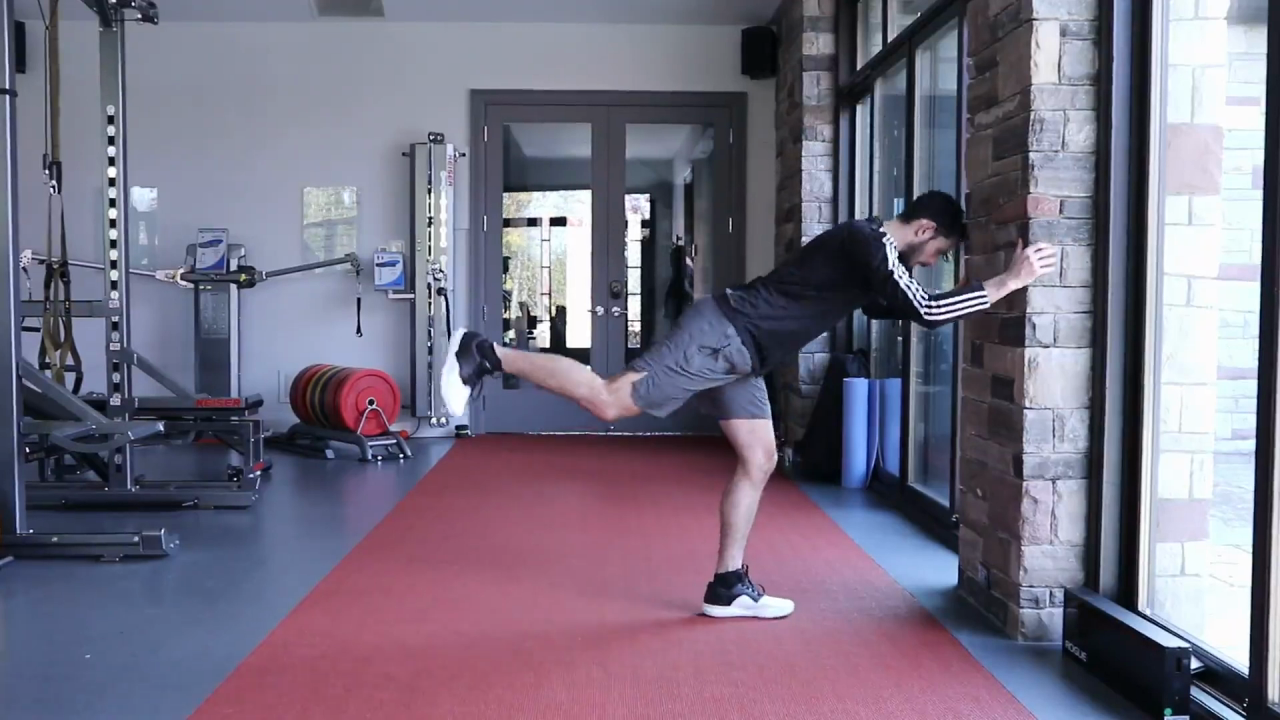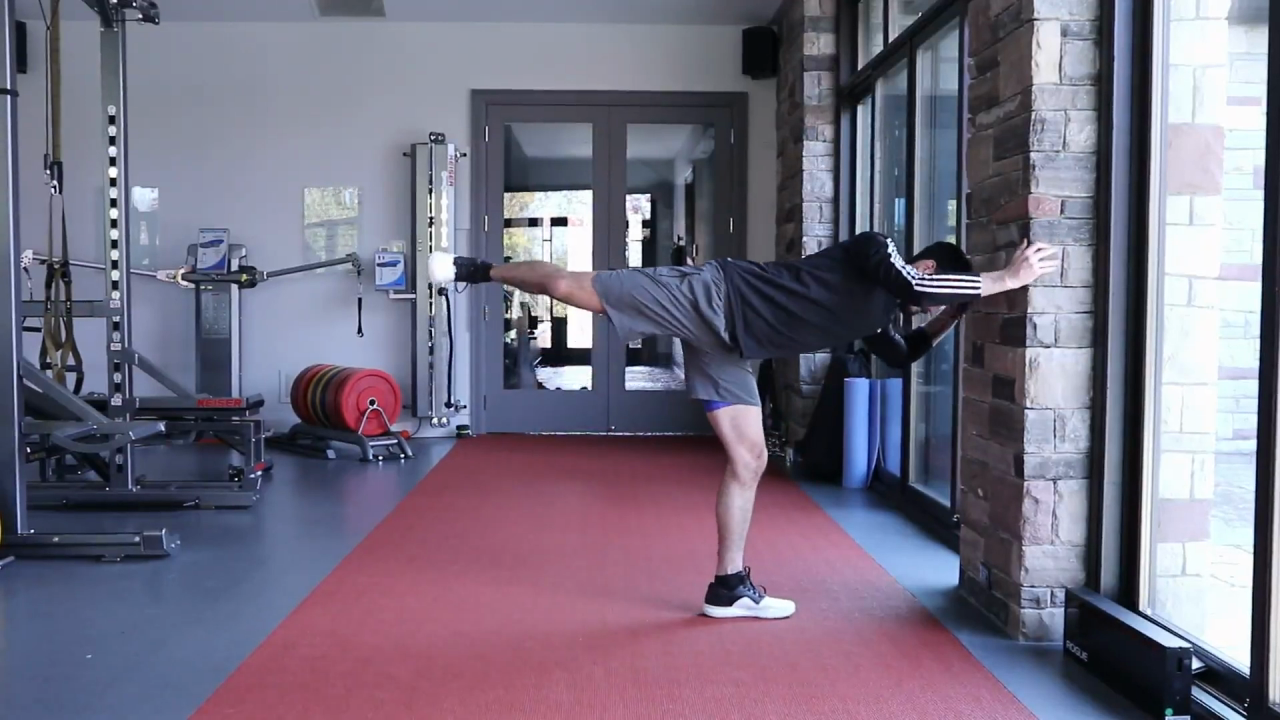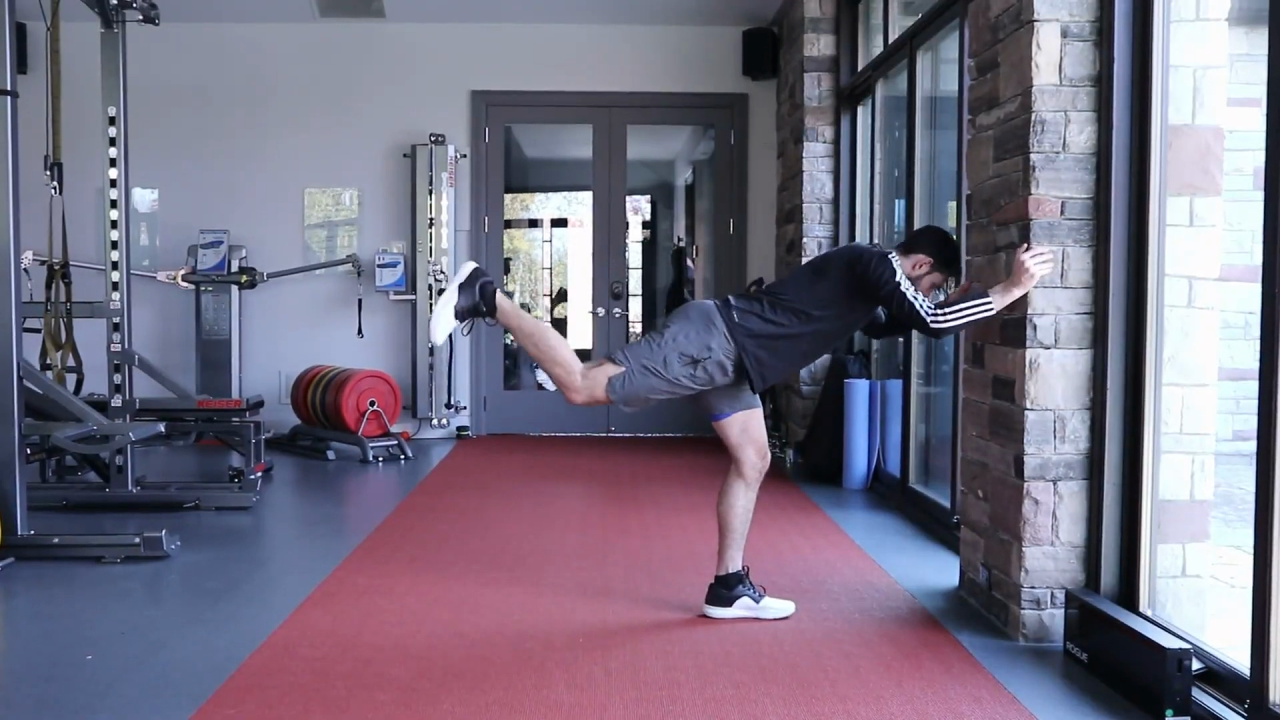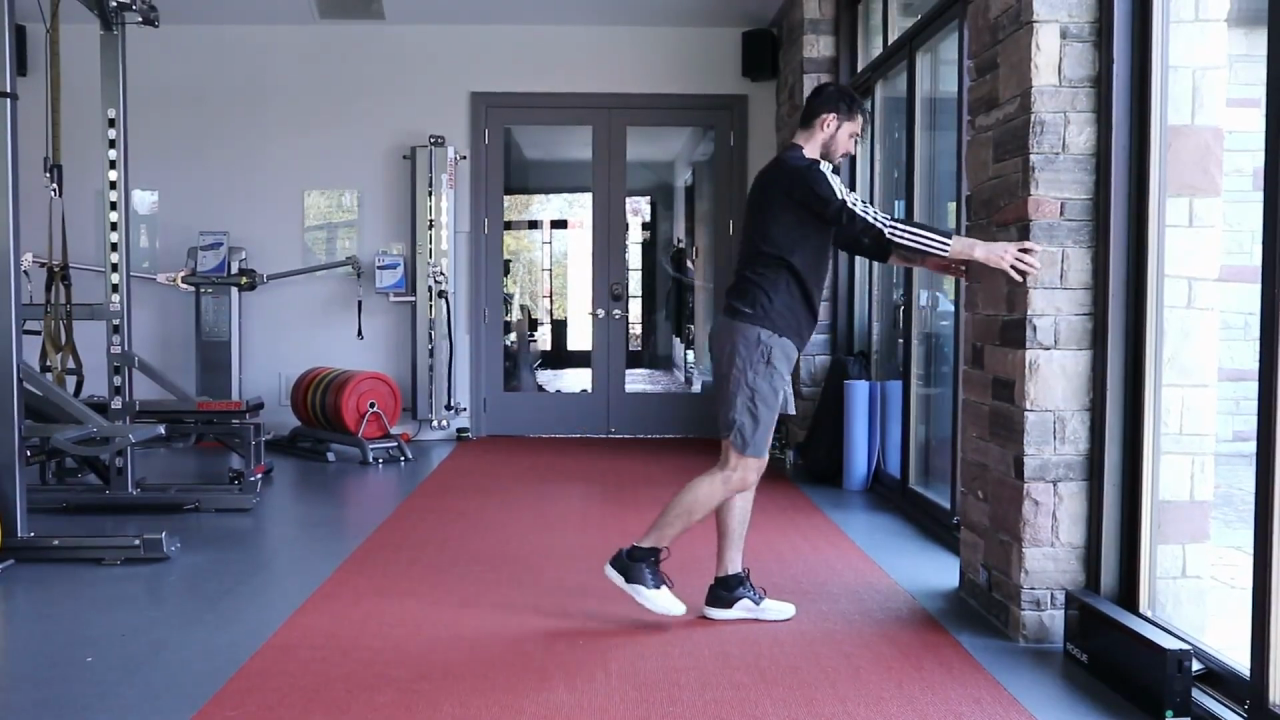
dt=1s
person 1, frame 1
left shoulder: (868, 248)
right shoulder: (871, 242)
left elbow: (893, 306)
right elbow: (923, 309)
left wrist: (978, 292)
right wrist: (1009, 280)
left hip: (735, 349)
right hip: (719, 337)
left knee: (759, 461)
right knee: (609, 400)
left ankle: (727, 585)
right ankle: (485, 355)
person 1, frame 2
left shoulder: (878, 307)
right shoulder: (874, 250)
left elbow: (903, 354)
right elbow: (919, 288)
left wrist: (950, 319)
right wrist: (1008, 279)
left hip: (725, 343)
right hip: (709, 296)
left knee: (749, 460)
right knee: (571, 287)
left ankle: (729, 587)
right ankle: (481, 269)
person 1, frame 3
left shoulder: (866, 285)
right shoulder: (874, 263)
left elbow: (892, 324)
right elbow: (931, 322)
left wrist: (952, 306)
right wrist: (1009, 290)
left hip: (724, 357)
right hip: (711, 342)
left knee: (752, 460)
right knee: (580, 385)
left ankle: (729, 587)
right ankle: (485, 296)
person 1, frame 4
left shoulder: (795, 175)
right shoulder: (800, 172)
left elbow: (856, 238)
right elbow: (879, 226)
left wrist: (929, 261)
right wrist: (978, 250)
left hip: (765, 334)
right hip: (759, 334)
left knee: (747, 468)
right knee: (740, 470)
left ankle: (729, 588)
right ankle: (638, 559)
